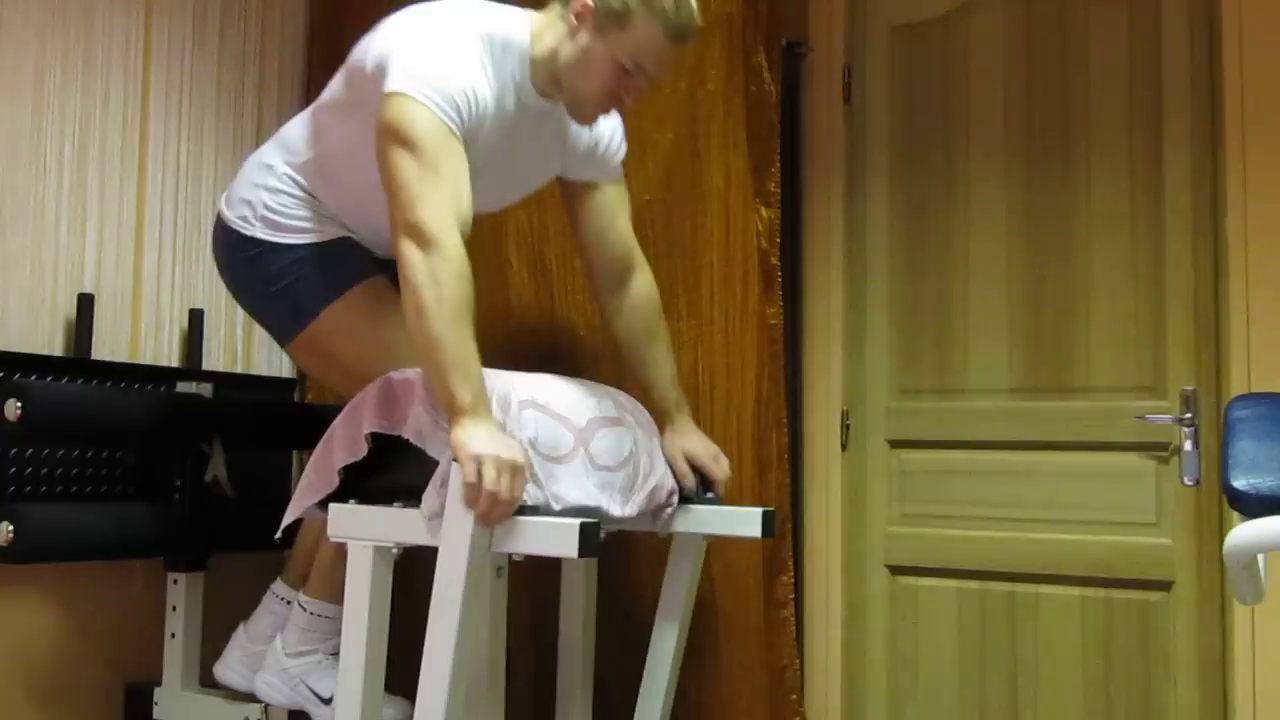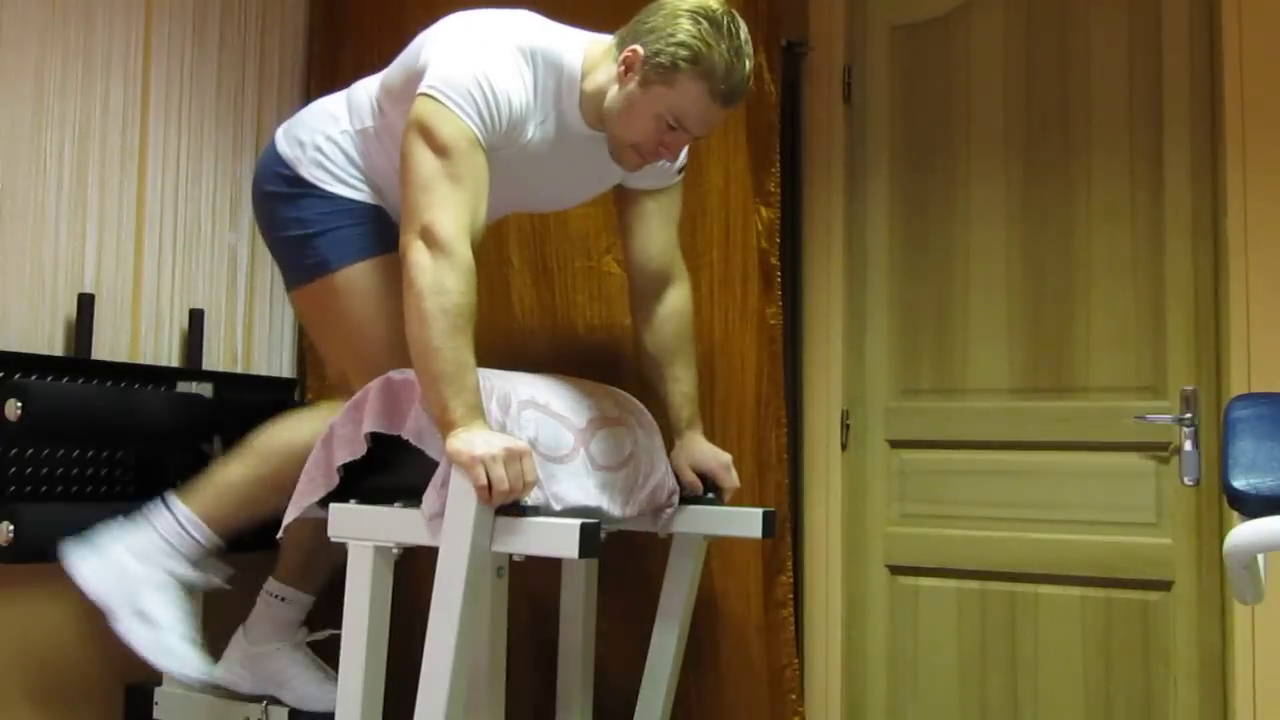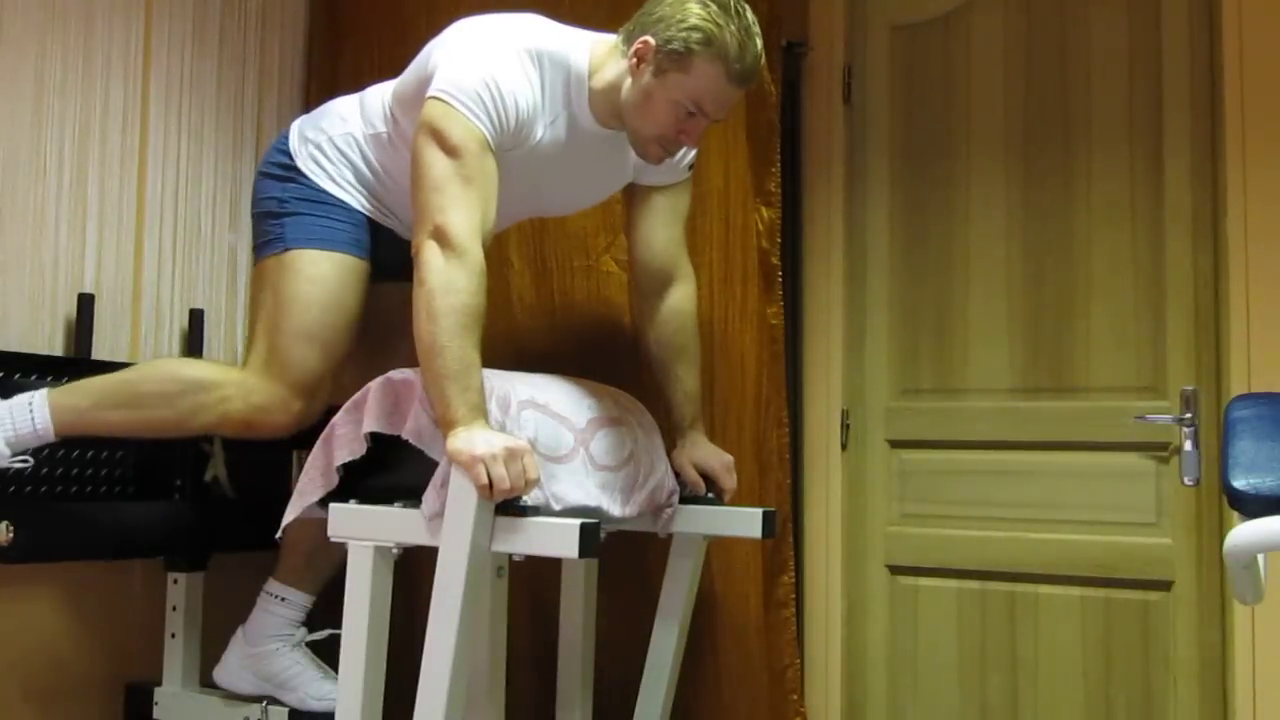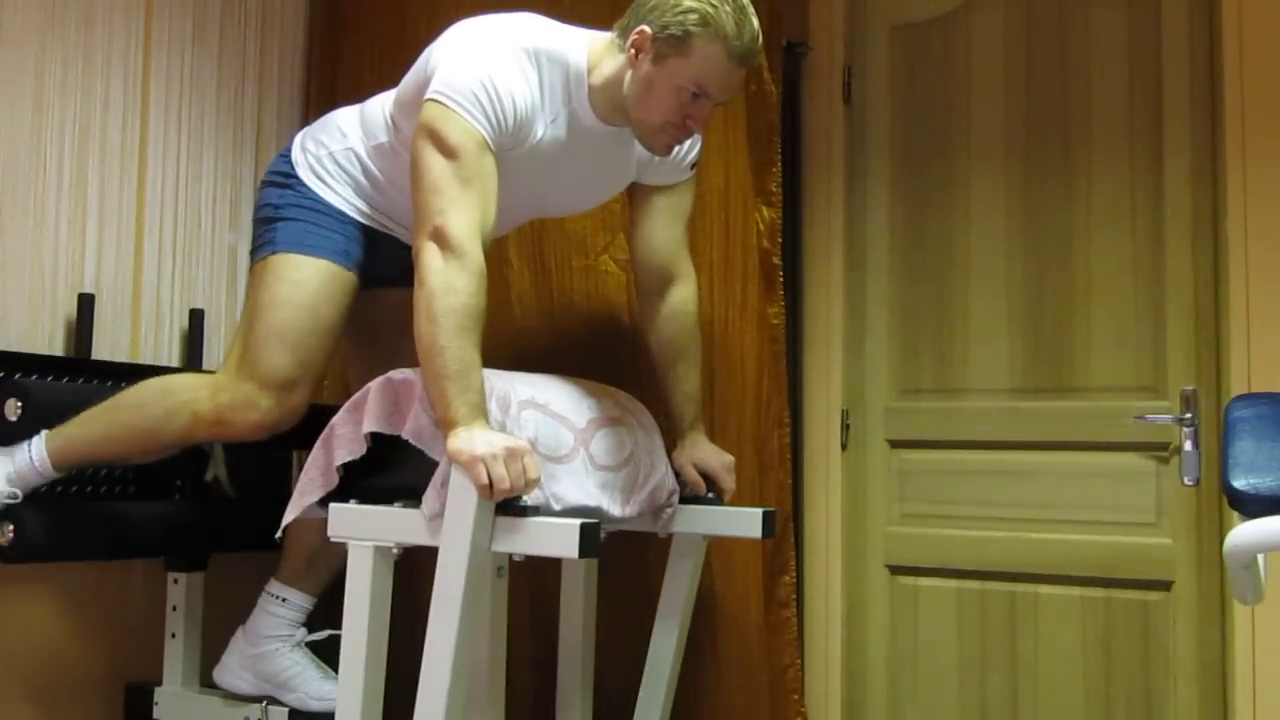
dt=0.5s
person 1, frame 1
left shoulder: (591, 125)
left elbow: (622, 275)
right elbow: (428, 240)
left wrist: (673, 421)
right wrist: (470, 418)
left hip: (356, 242)
right hip: (280, 231)
left ankle: (265, 641)
right ankle: (301, 652)
person 1, frame 2
left shoulder: (660, 129)
right shoulder: (489, 64)
left elbow: (660, 287)
right elbow: (433, 244)
left wrist: (685, 433)
right wrist: (462, 427)
left hip: (393, 200)
right hip: (321, 178)
left ankle: (265, 641)
right ankle: (152, 551)
person 1, frame 3
left shoulder: (663, 135)
right shoulder: (496, 66)
left elbow: (665, 286)
right elbow: (449, 245)
left wrist: (689, 432)
right wrist: (465, 424)
left hip: (404, 226)
right hip: (328, 178)
right knee: (277, 399)
left ankle: (266, 642)
person 1, frame 4
left shoulder: (668, 140)
right shoulder: (495, 66)
left elbow: (668, 285)
right elbow: (450, 246)
left wrist: (690, 431)
right wrist: (466, 424)
left hip: (413, 236)
right hip: (331, 188)
right knee: (257, 399)
left ankle: (266, 642)
